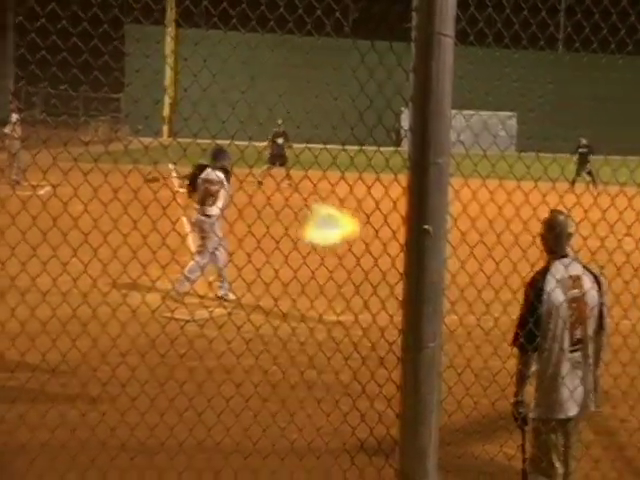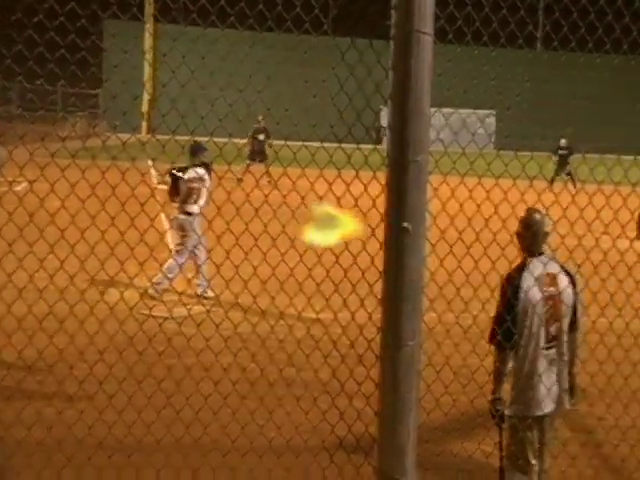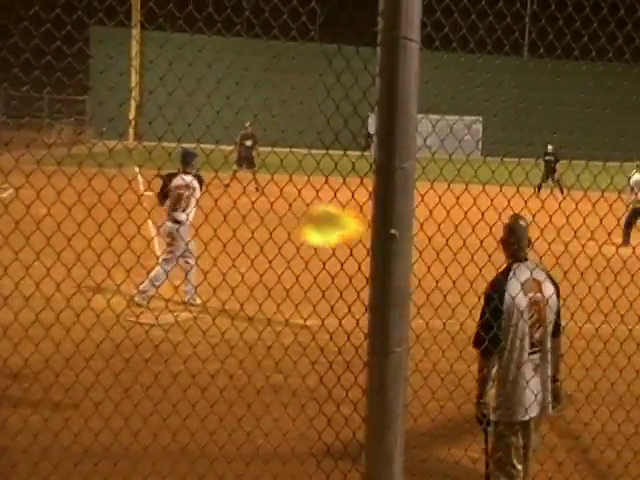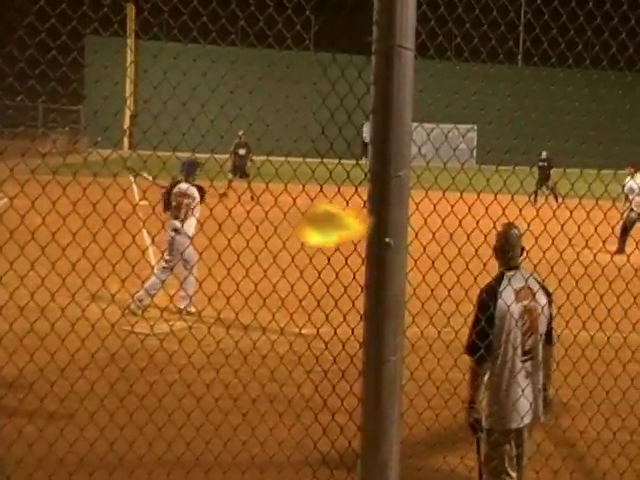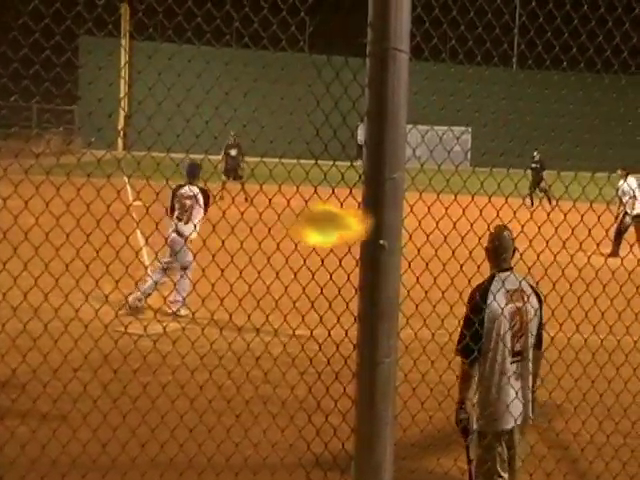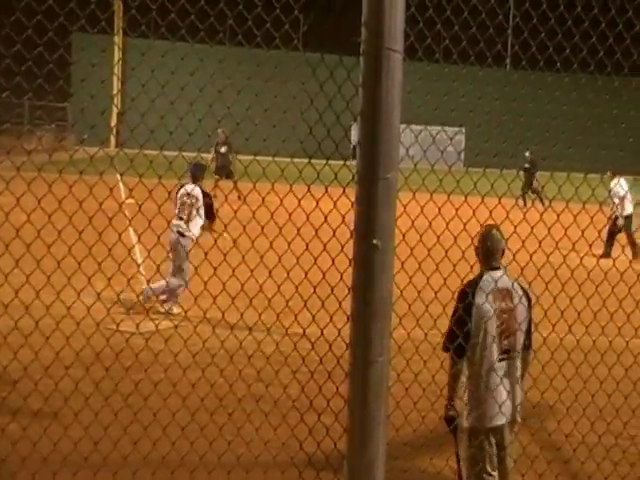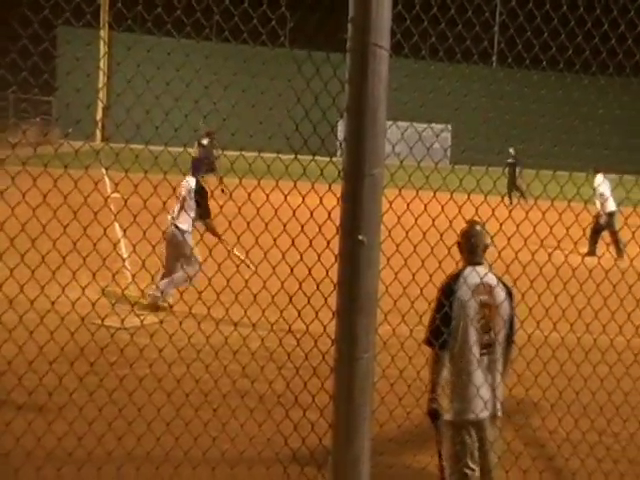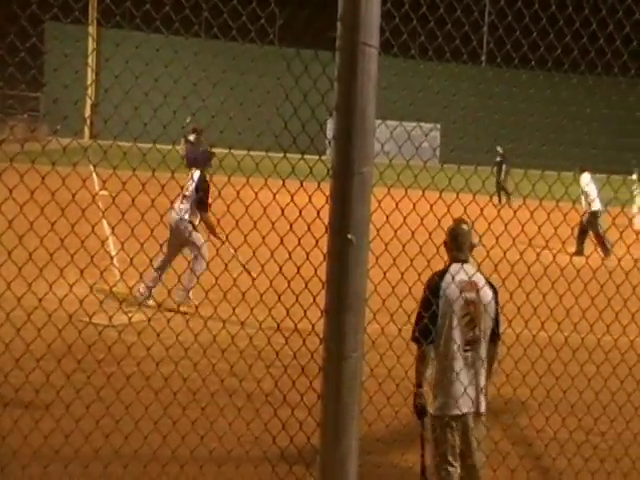
dt=0.1s
person 1, frame 1
left shoulder: (541, 282)
right shoulder: (591, 278)
left elbow: (527, 346)
right elbow: (598, 334)
left wrist: (519, 396)
left hip: (552, 390)
right hip: (580, 388)
person 1, frame 2
left shoulder: (517, 279)
right shoulder: (565, 276)
left elbow: (504, 343)
right elbow: (572, 332)
left wrist: (496, 393)
right wrist: (570, 374)
left hip: (528, 386)
right hip: (556, 384)
right knee: (538, 457)
person 1, frame 3
left shoulder: (500, 286)
right shoulder: (548, 281)
left elbow: (488, 349)
right elbow: (555, 338)
left wrist: (481, 397)
right wrist: (555, 380)
left hip: (512, 391)
right hip: (538, 390)
person 1, frame 4
left shoulder: (493, 293)
right shoulder: (541, 289)
left elbow: (481, 356)
right elbow: (547, 346)
left wrist: (473, 403)
right wrist: (545, 388)
left hip: (504, 399)
right hip: (530, 397)
person 1, frame 5
left shoulder: (483, 294)
right shoulder: (531, 291)
left elbow: (470, 356)
right elbow: (537, 349)
left wrist: (462, 404)
left hip: (494, 400)
right hip: (521, 400)
person 1, frame 6
left shoulder: (472, 291)
right shoulder: (521, 292)
left elbow: (459, 353)
right elbow: (526, 349)
left wrist: (451, 401)
left hip: (482, 399)
right hip: (510, 398)
person 1, frame 7
left shoulder: (454, 285)
right shoulder: (502, 287)
left elbow: (439, 345)
right elbow: (507, 344)
left wrist: (434, 393)
left hip: (463, 394)
right hip: (491, 395)
person 1, frame 8
left shoulder: (439, 282)
right shoulder: (487, 286)
left elbow: (425, 342)
right elbow: (493, 342)
left wrist: (419, 389)
left hip: (448, 390)
right hip: (476, 392)
person 2, frame 1
left shoulder: (201, 171)
right shoulder: (225, 175)
left elbow: (191, 193)
left hip: (201, 217)
right hip: (212, 220)
left knee: (219, 253)
right knee: (203, 257)
left ankle: (224, 290)
right ankle: (180, 288)
person 2, frame 2
left shoulder: (180, 173)
right shoulder: (205, 171)
left elbow: (173, 198)
left wrist: (174, 177)
left hip: (181, 216)
right hip: (192, 218)
left knee: (199, 250)
right knee: (181, 255)
left ankle: (202, 287)
right ankle: (157, 286)
person 2, frame 3
left shoulder: (170, 178)
right shoulder: (197, 180)
left elbow: (162, 202)
left hip: (171, 224)
right hip: (181, 227)
left knee: (190, 258)
right knee: (167, 263)
left ankle: (190, 294)
right ankle: (142, 294)
person 2, frame 4
left shoulder: (174, 187)
right shoulder: (199, 191)
left elbow: (167, 208)
left hip: (174, 232)
right hip: (181, 237)
left knee: (191, 265)
right knee: (163, 272)
left ankle: (186, 303)
right ankle: (139, 302)
person 2, frame 5
left shoulder: (177, 190)
right shoulder: (203, 194)
left elbow: (171, 212)
right elbow: (202, 213)
left hip: (175, 234)
right hip: (182, 239)
left knee: (186, 270)
right knee: (162, 272)
left ankle: (176, 304)
right ankle: (137, 300)
person 2, frame 6
left shoulder: (182, 190)
right shoulder: (205, 195)
right elbow: (210, 221)
right wrist: (208, 225)
left hip: (175, 233)
right hip: (184, 237)
left knee: (180, 273)
right knee: (180, 277)
left ankle: (168, 301)
right ankle: (150, 292)
person 2, frame 7
left shoulder: (185, 182)
right shoulder: (199, 188)
right elbow: (205, 218)
right wrist: (218, 234)
left hip: (173, 227)
right hip: (181, 231)
left knee: (172, 268)
right knee: (192, 267)
left ankle: (157, 297)
right ankle: (159, 291)
person 2, frame 8
left shoulder: (194, 174)
right shoulder: (203, 183)
right elbow: (203, 212)
right wrist: (213, 231)
left hip: (178, 219)
right hip: (185, 223)
left knee: (168, 258)
right knee: (202, 257)
left ankle: (145, 291)
right ankle: (184, 297)
